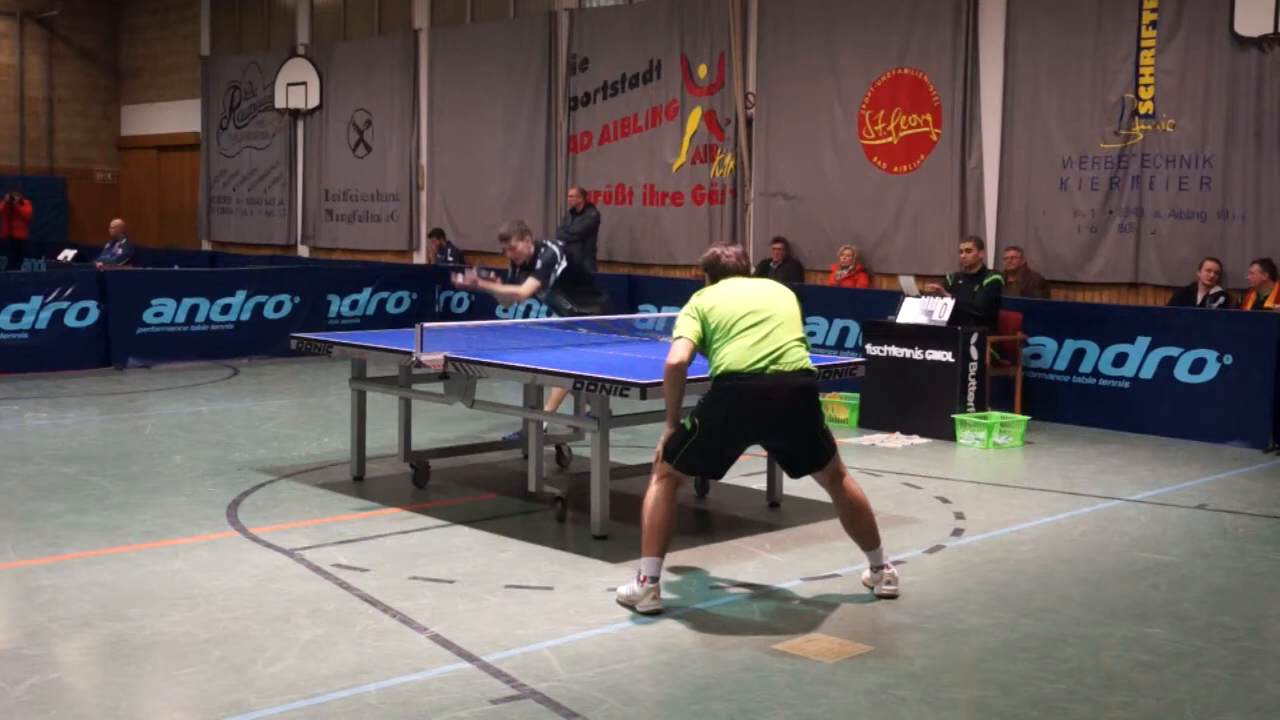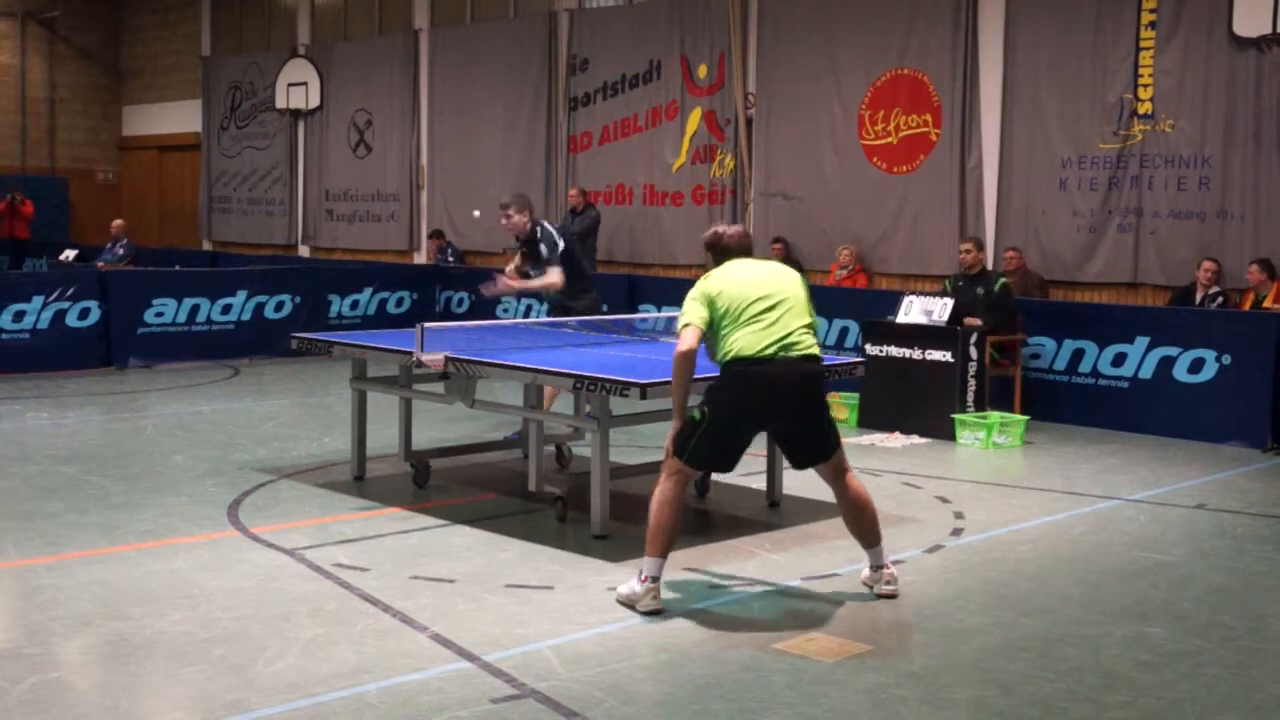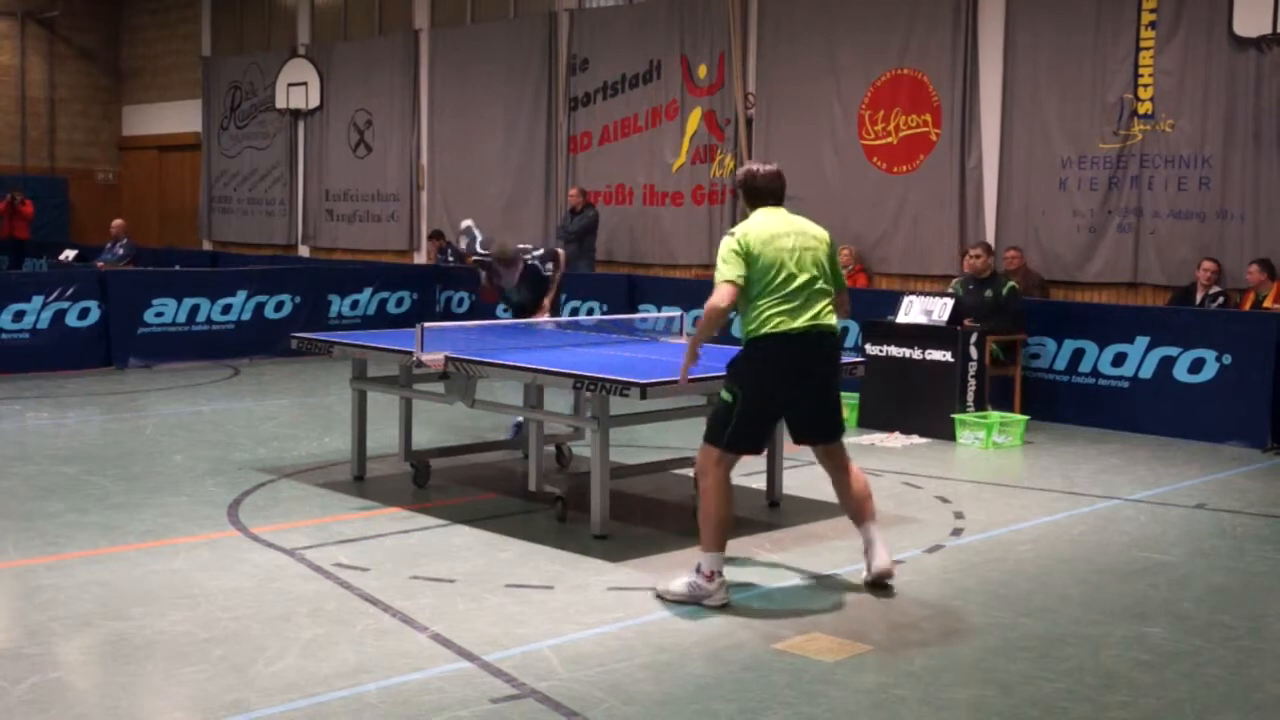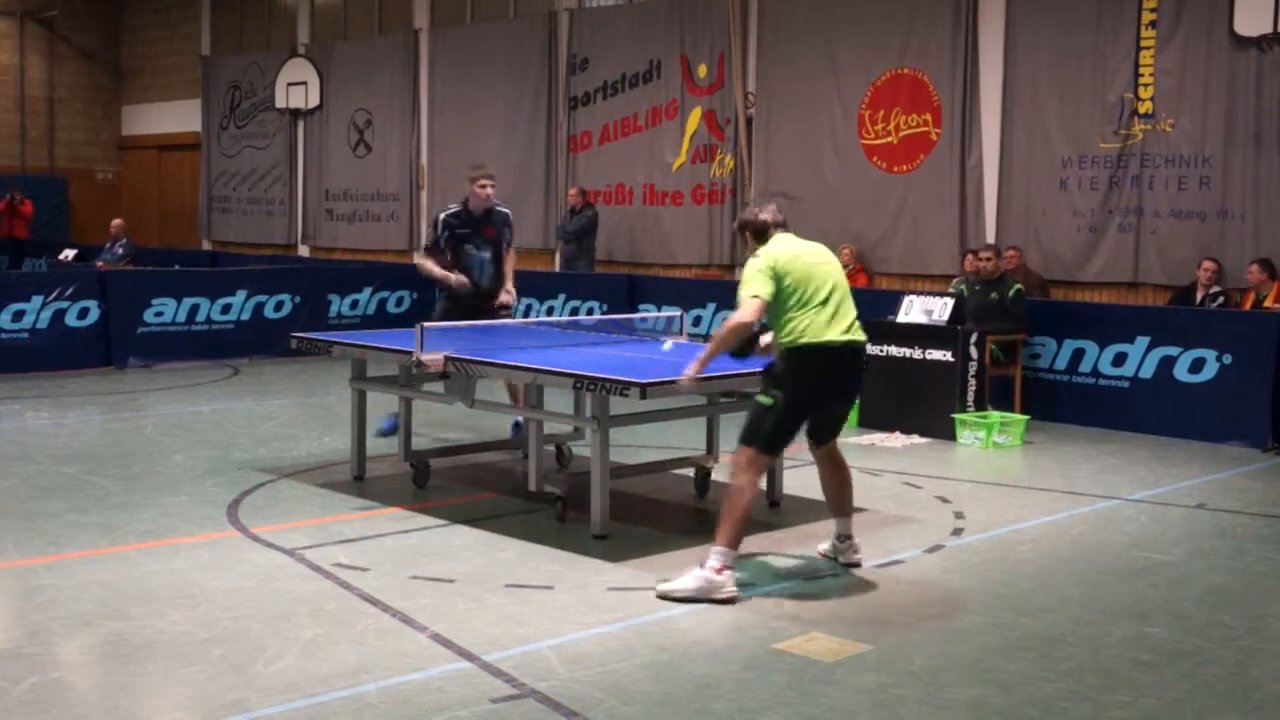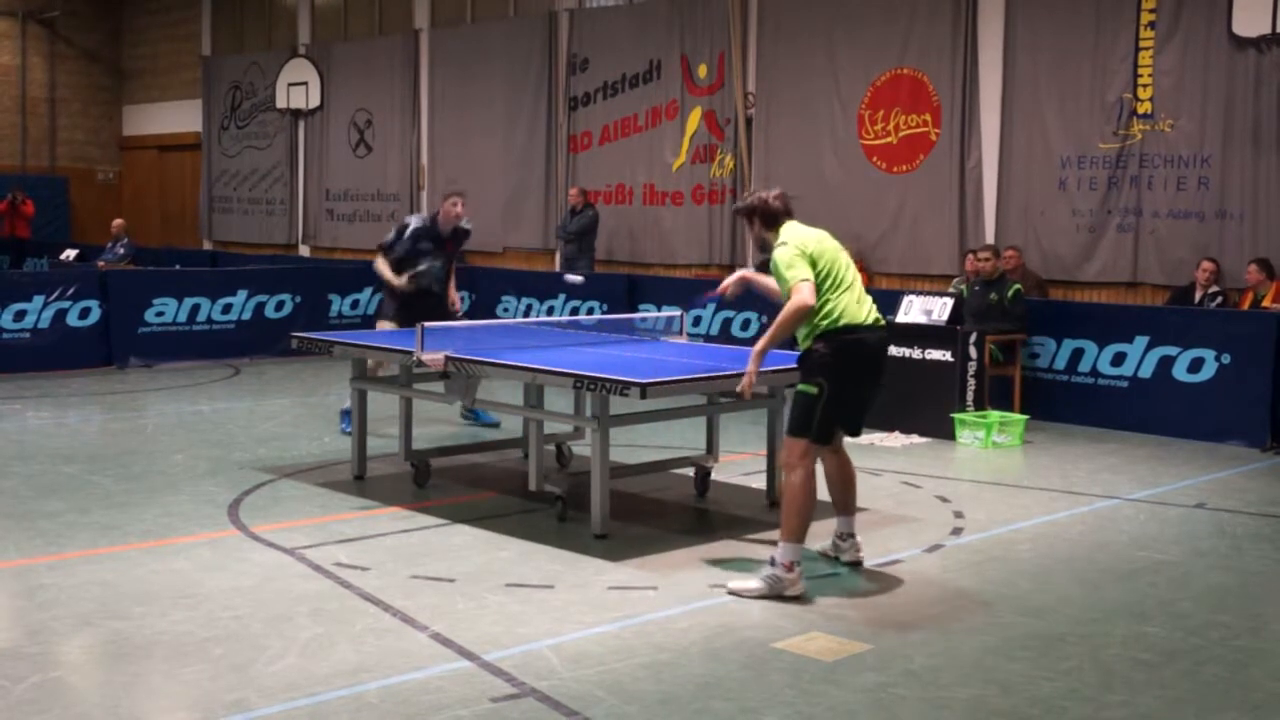
dt=0.4s
person 1, frame 1
left shoulder: (702, 300)
right shoulder: (781, 291)
left elbow: (676, 361)
left wrist: (671, 423)
left hip: (736, 392)
right hip: (795, 389)
left knee: (665, 475)
right knee: (836, 478)
left ankle: (647, 585)
right ankle: (881, 570)
person 1, frame 2
left shoulder: (707, 285)
right shoulder: (787, 274)
left elbow: (686, 349)
left wrist: (679, 416)
left hip: (745, 380)
right hip: (801, 377)
left knee: (675, 473)
right knee: (838, 472)
left ankle: (647, 584)
right ankle: (881, 570)
person 1, frame 3
left shoulder: (741, 236)
right shoulder: (819, 233)
left elbow: (720, 305)
right elbow: (843, 305)
left wrist: (692, 350)
left hip: (767, 354)
right hip: (821, 351)
left knee: (712, 462)
right knee: (835, 458)
left ankle: (710, 577)
right ankle: (876, 553)
person 1, frame 4
left shoulder: (763, 259)
right shoulder: (821, 252)
left elbow: (745, 320)
left wrist: (700, 362)
left hip: (807, 362)
right hip: (849, 359)
left knee: (747, 464)
right knee: (824, 444)
left ankle: (717, 571)
right ankle: (844, 541)
person 1, frame 5
left shoulder: (787, 246)
right shoulder: (815, 236)
left elbow: (803, 303)
left wrist: (759, 350)
right wrist: (751, 278)
left hip: (841, 345)
right hip: (872, 340)
left knee: (797, 454)
right knee: (829, 442)
left ankle: (786, 570)
right ankle: (845, 540)
person 2, frame 1
left shoulder: (550, 254)
right shoulder: (521, 263)
left elbow: (523, 293)
right elbow: (507, 300)
left wrist: (481, 285)
right wrist: (487, 284)
left hip: (592, 313)
right hip: (573, 315)
left ankle: (540, 423)
person 2, frame 2
left shoulder: (545, 237)
right shoulder: (525, 236)
left elbow: (556, 281)
right elbow: (523, 256)
left wrist: (515, 286)
right wrist: (512, 268)
left hip: (579, 305)
right hip: (562, 306)
person 2, frame 3
left shoulder: (536, 260)
right shoulder: (483, 257)
left elbow: (560, 256)
right elbow: (467, 225)
left wrist: (548, 300)
left hip: (539, 305)
right hip: (518, 307)
left ankle: (526, 416)
person 2, frame 4
left shoulder: (502, 216)
right shoulder: (447, 218)
right elbow: (424, 262)
left wrist: (508, 285)
right wrist: (448, 276)
left hip: (491, 300)
right hip: (456, 299)
left ankle: (520, 417)
right ankle: (401, 412)
person 2, frame 5
left shoulder: (463, 231)
right shoulder: (414, 227)
right elbow: (380, 261)
left wrist: (452, 289)
right wrist: (395, 280)
left hip: (434, 302)
right hip: (400, 299)
left ankle: (469, 408)
right ankle: (350, 410)
